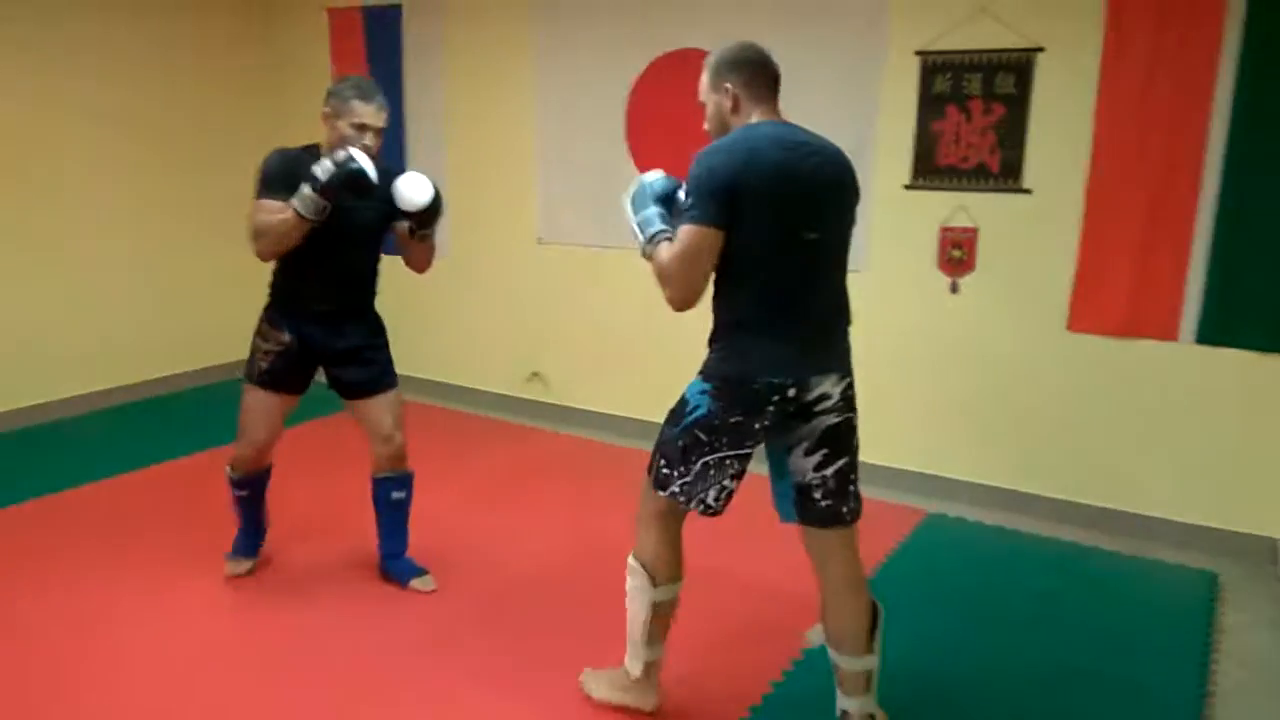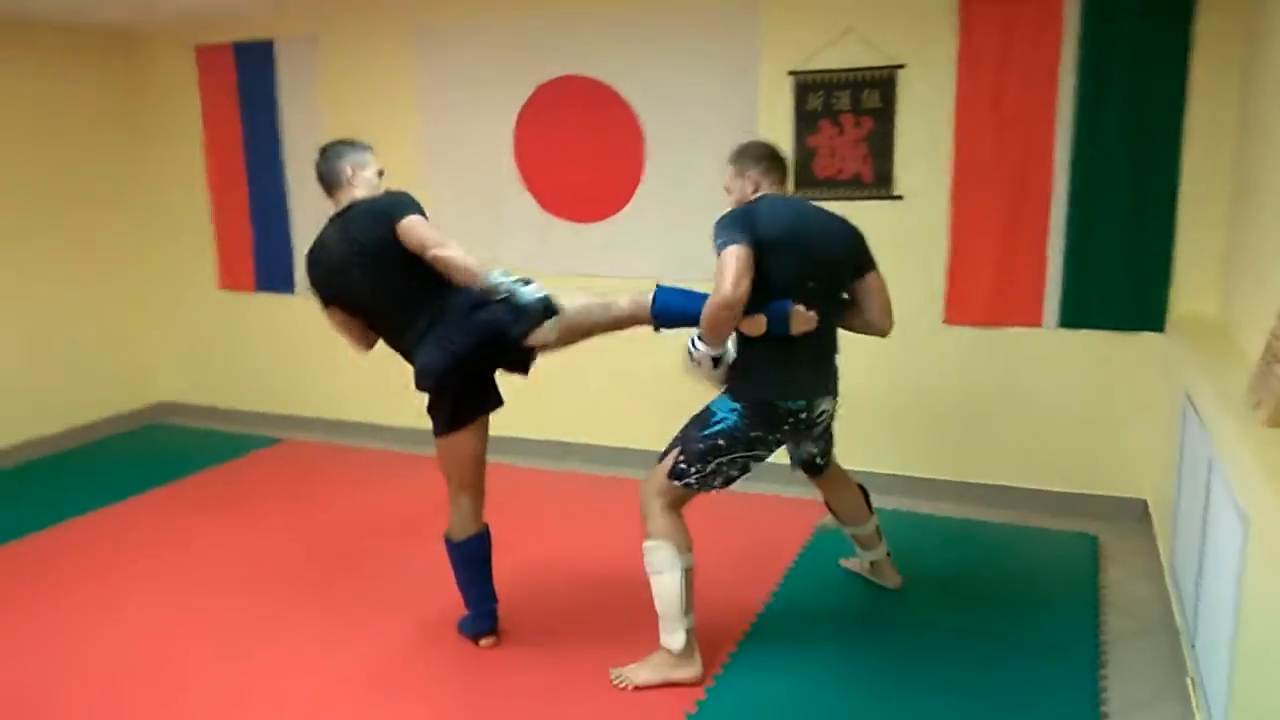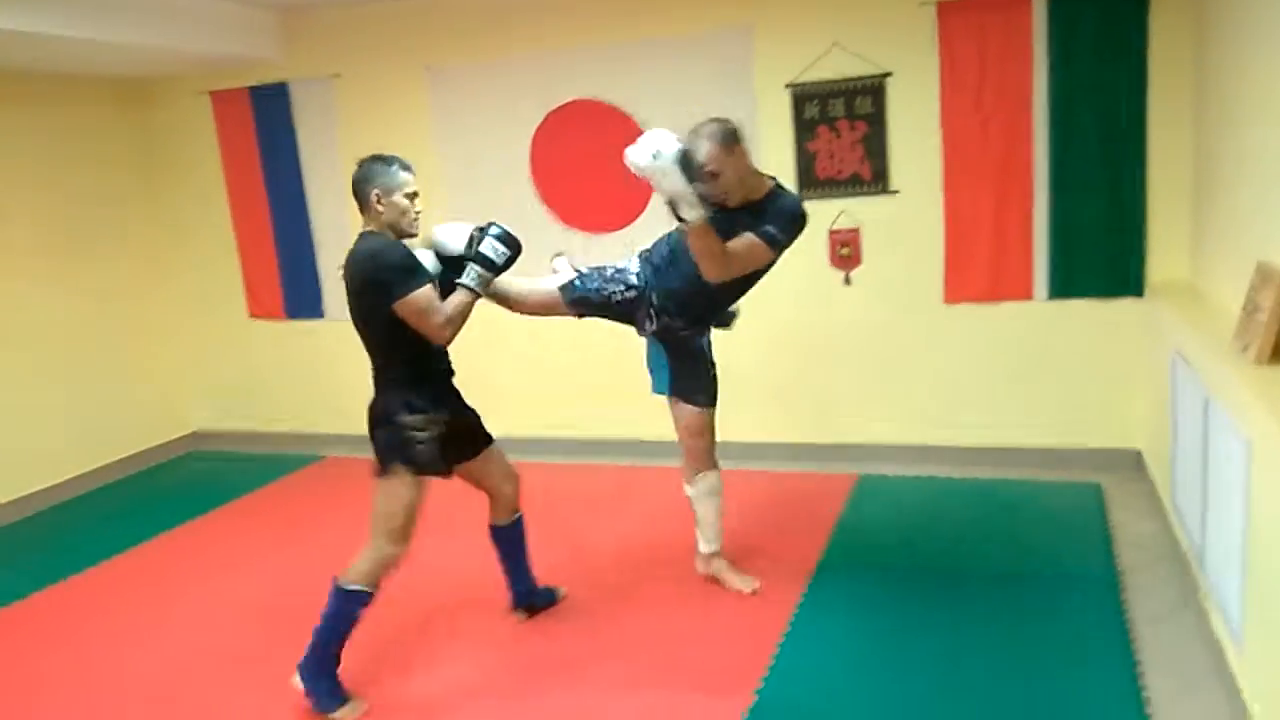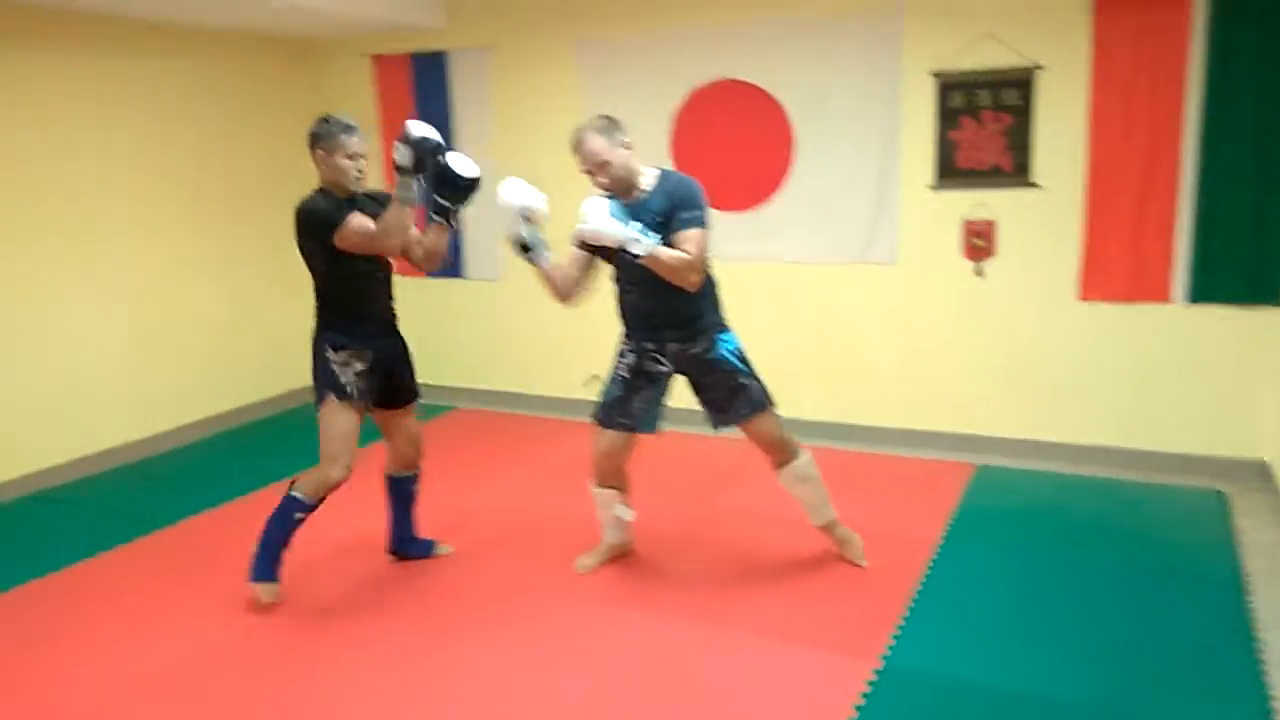
dt=1s
person 1, frame 1
left shoulder: (721, 161)
right shoulder: (836, 164)
left elbow: (681, 290)
left wrist: (652, 218)
left hip: (742, 375)
right hip: (825, 375)
left knee: (660, 509)
right knee: (835, 542)
person 1, frame 2
left shoulder: (744, 220)
right shoulder: (843, 231)
left elbow: (730, 296)
right elbow: (879, 321)
left wrist: (705, 344)
left hip: (756, 396)
right hip: (817, 392)
left knee: (657, 497)
right knee: (824, 473)
left ankle: (678, 652)
right ankle: (878, 562)
person 1, frame 3
left shoulder: (785, 213)
right shoulder: (703, 184)
left elbow: (718, 269)
left wrist: (683, 199)
left hip: (684, 327)
right hip: (639, 283)
left knee: (698, 442)
right knee: (542, 300)
left ankle: (711, 557)
person 1, frame 4
left shoulder: (679, 191)
right shoulder: (599, 214)
left elbow: (691, 274)
right elbow: (566, 290)
left wrist: (630, 239)
right wrist: (529, 242)
left hip: (703, 338)
right hip: (643, 346)
left knee: (773, 438)
right knee: (606, 454)
left ankle: (832, 526)
right ankle: (615, 540)
person 2, frame 1
left shoulder: (384, 181)
right shoulder: (285, 166)
left elbow: (419, 263)
right elbow: (265, 245)
left wrist: (424, 225)
right wrist: (318, 192)
left hip: (357, 328)
right hip: (290, 324)
left knee: (391, 446)
right knee: (252, 450)
left ankle: (394, 557)
right ankle: (248, 538)
person 2, frame 2
left shoulder: (319, 261)
right shoulder: (387, 207)
left elbow: (364, 338)
right elbow: (438, 249)
right wrist: (513, 290)
left hip: (440, 363)
right hip: (476, 325)
left knee: (463, 498)
right knee: (625, 308)
left ankle: (480, 619)
right ankle: (766, 318)
person 2, frame 3
left shoulder: (382, 255)
right shoulder: (383, 256)
left elbow: (423, 321)
right elbow: (440, 328)
left wrist: (454, 272)
right wrist: (480, 272)
left hip: (435, 401)
right hip: (408, 412)
left knee: (506, 486)
right knee: (386, 549)
left ankle: (526, 594)
right ankle: (318, 670)
person 2, frame 4
left shoulder: (375, 202)
right shoulder: (316, 211)
left elbow: (426, 259)
right elbow: (384, 240)
left wrist: (447, 204)
right wrist: (407, 178)
left hip: (385, 340)
right hip: (342, 349)
left knee: (409, 448)
right knee: (335, 470)
left ankle: (403, 538)
right ankle: (265, 562)
